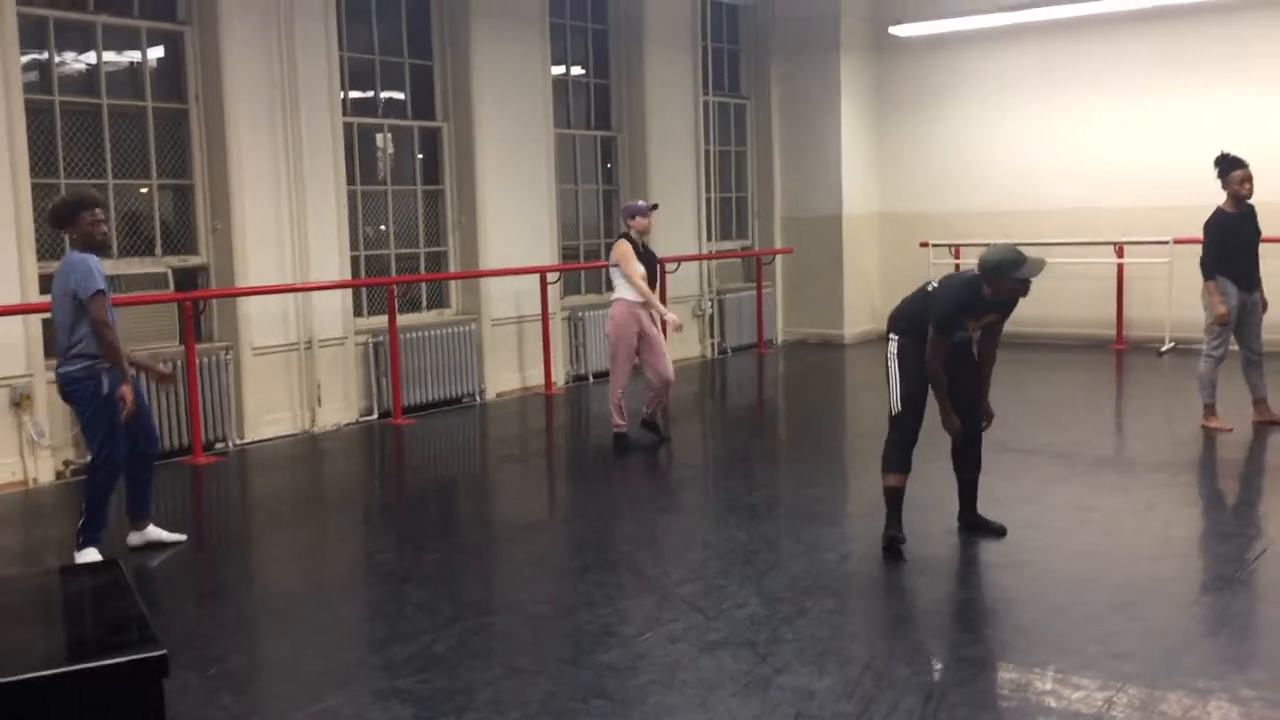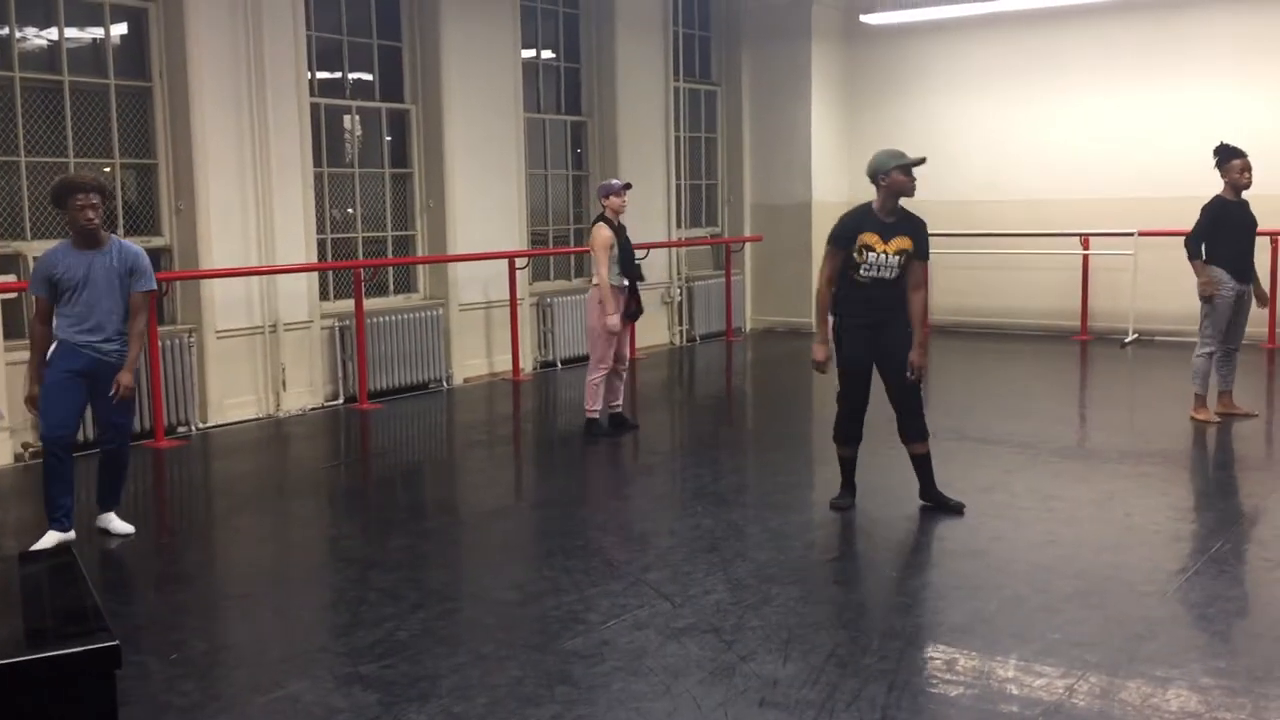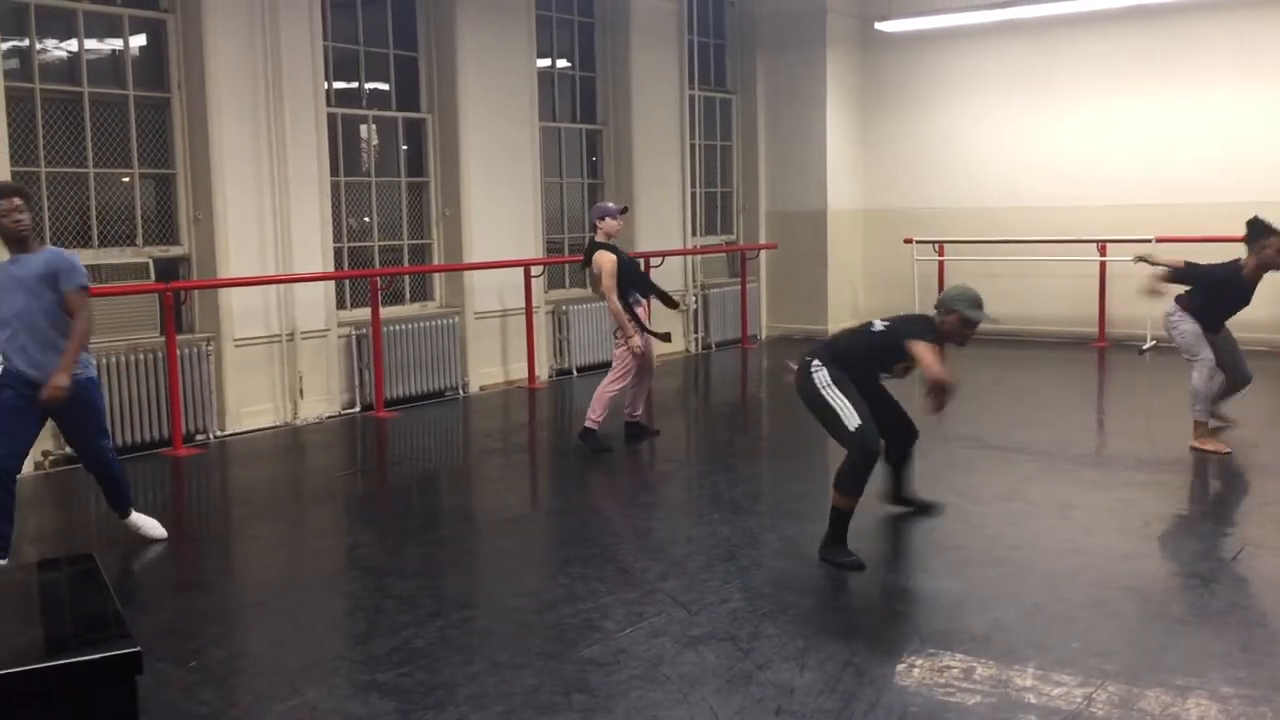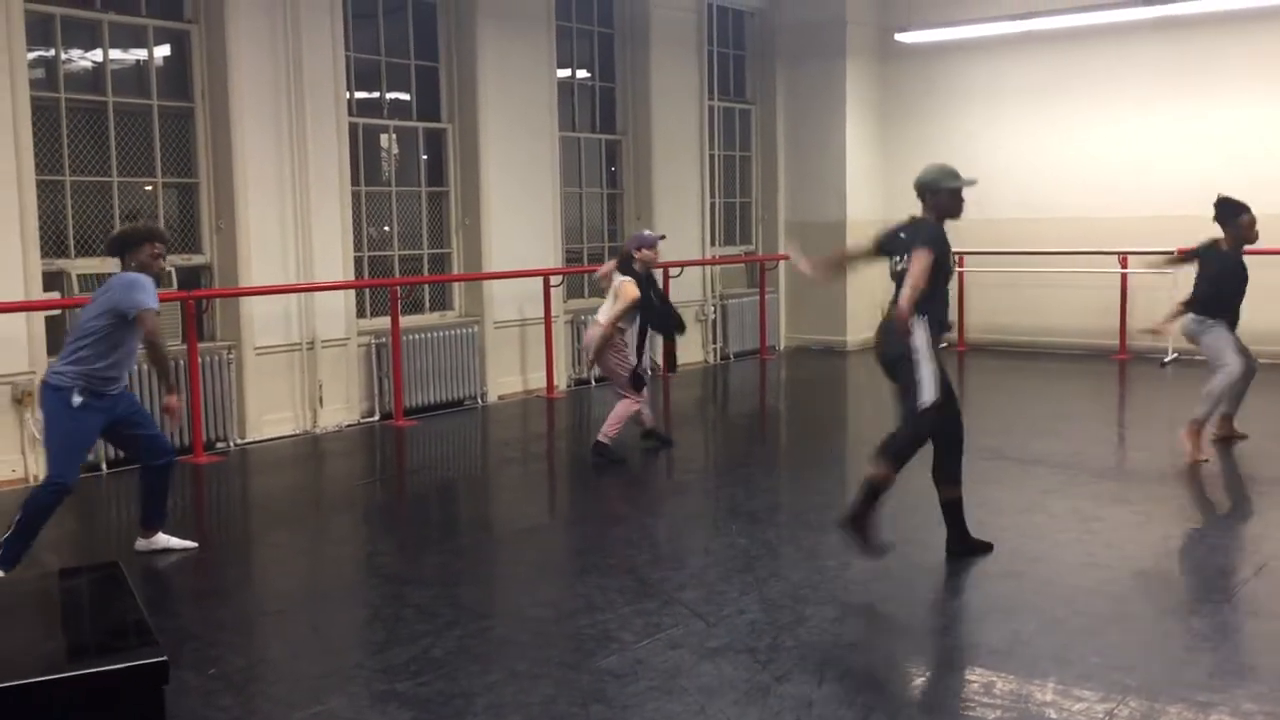
dt=1s
person 1, frame 1
left shoulder: (79, 266)
right shoulder: (83, 264)
right elbow: (101, 325)
left wrist: (150, 367)
right wrist: (126, 379)
left hip: (106, 374)
right hip: (92, 378)
left knee: (145, 447)
right knee: (109, 459)
left ankle: (140, 527)
right ankle: (87, 545)
person 1, frame 2
left shoulder: (131, 256)
right shoulder: (50, 261)
left elbow: (139, 316)
right elbow: (41, 321)
left wrist: (129, 368)
right wrist: (34, 378)
left hip: (113, 361)
right hip: (67, 356)
left knee: (116, 442)
right knee: (56, 438)
left ankle: (107, 511)
right ankle: (60, 525)
person 1, frame 3
left shoulder: (61, 261)
left elbow: (82, 318)
left wrist: (64, 372)
left hip: (72, 380)
left knee: (99, 457)
left ankle: (127, 513)
person 1, frame 4
left shoulder: (120, 288)
right shoulder: (137, 284)
right elbow: (152, 336)
right wrist: (170, 391)
left hip: (110, 395)
right hip: (70, 394)
left knee: (161, 453)
right knee: (62, 482)
left ankle: (150, 534)
person 2, frame 1
left shoulder: (1006, 298)
right shoulder: (955, 297)
left elbow: (988, 343)
right elbow: (934, 362)
left wrist: (984, 397)
right wrist: (946, 413)
left hip: (956, 342)
right hip: (910, 340)
left knee: (972, 425)
right knee: (905, 428)
left ankle: (968, 515)
right ankle: (893, 524)
person 2, frame 2
left shoulder: (915, 228)
right shoulder: (852, 223)
left elbow: (917, 289)
right elbow: (826, 282)
left wrist: (919, 345)
right wrist: (821, 340)
left hip: (895, 326)
right hip: (852, 325)
left knee: (910, 404)
right knee: (852, 407)
left ankle: (929, 489)
right ankle: (847, 486)
person 2, frame 3
left shoulder: (922, 331)
right shoulder: (920, 330)
right elbow: (938, 378)
right wrist: (939, 398)
left hip: (856, 374)
right hip: (823, 371)
left knee: (904, 433)
right knee: (866, 446)
left ankle: (899, 492)
right ankle: (833, 543)
person 2, frame 4
left shoulder: (906, 231)
right shoulder: (930, 233)
left elbow: (856, 253)
right elbow: (918, 270)
left wrist: (818, 267)
right wrist: (906, 303)
left hip: (900, 339)
right hip: (914, 334)
left knee: (949, 431)
right knee: (923, 421)
left ankle: (958, 536)
right ankle: (861, 513)
person 3, frame 1
left shoulder: (1250, 212)
right shoulder: (1217, 221)
left elbow: (1251, 256)
right elbow: (1208, 263)
right wrist: (1216, 302)
left hip: (1249, 292)
right hip: (1226, 290)
left knee: (1253, 352)
right knee: (1214, 352)
right ankle: (1209, 414)
person 3, frame 2
left shoulder: (1244, 206)
right shoulder: (1216, 207)
right elbow: (1192, 242)
left wrist: (1257, 285)
right wrist: (1203, 280)
left hip: (1241, 284)
right hip: (1220, 282)
left knee: (1231, 345)
right knee: (1209, 344)
left ankle: (1225, 401)
right ankle: (1199, 406)
person 3, frame 3
left shoulder: (1251, 275)
right shoulder: (1229, 274)
right elbow: (1193, 271)
right wrist: (1158, 279)
left hip: (1212, 325)
right hip: (1183, 316)
left knee: (1241, 376)
right knee: (1206, 363)
left ankle: (1208, 404)
right ankle: (1201, 434)
person 3, frame 4
left shoulder: (1214, 248)
right shoulder: (1224, 265)
left elbow: (1191, 254)
right elbow: (1198, 297)
left wrist: (1168, 260)
right wrist: (1168, 320)
left hip: (1216, 323)
right hip: (1205, 324)
left knee: (1248, 367)
right knee: (1233, 369)
left ankle: (1224, 425)
right ankle: (1193, 430)
person 4, frame 1
left shoulder: (646, 250)
right shoulder: (623, 247)
right elbow: (637, 283)
right wrist: (665, 312)
left hip: (646, 315)
right hip: (624, 314)
left knee: (664, 376)
right knee: (620, 378)
left ankle: (651, 418)
right ankle: (619, 432)
person 4, frame 2
left shoulder: (619, 228)
right shoulder: (602, 231)
right elbow: (602, 275)
left wrist: (632, 293)
right wrist: (611, 313)
left hip: (621, 296)
right hip: (604, 299)
left knee: (621, 360)
right knee: (601, 361)
left ankle: (615, 413)
right ankle: (592, 419)
person 4, frame 3
left shoulder: (604, 249)
right shoulder: (606, 257)
left elbow: (596, 288)
right elbow: (612, 300)
right wrist: (630, 334)
left hip: (638, 313)
right hip: (628, 317)
left knee: (645, 370)
right knee: (620, 375)
left ankle: (633, 422)
right ankle: (589, 428)
person 4, frame 4
left shoulder: (624, 265)
right shoulder: (633, 291)
left elbow: (601, 274)
right elbow: (608, 323)
right wrist: (593, 354)
left hip: (612, 335)
right hip: (607, 340)
left knee: (637, 383)
right knee: (634, 393)
left ankle: (648, 427)
right ankle: (602, 443)
